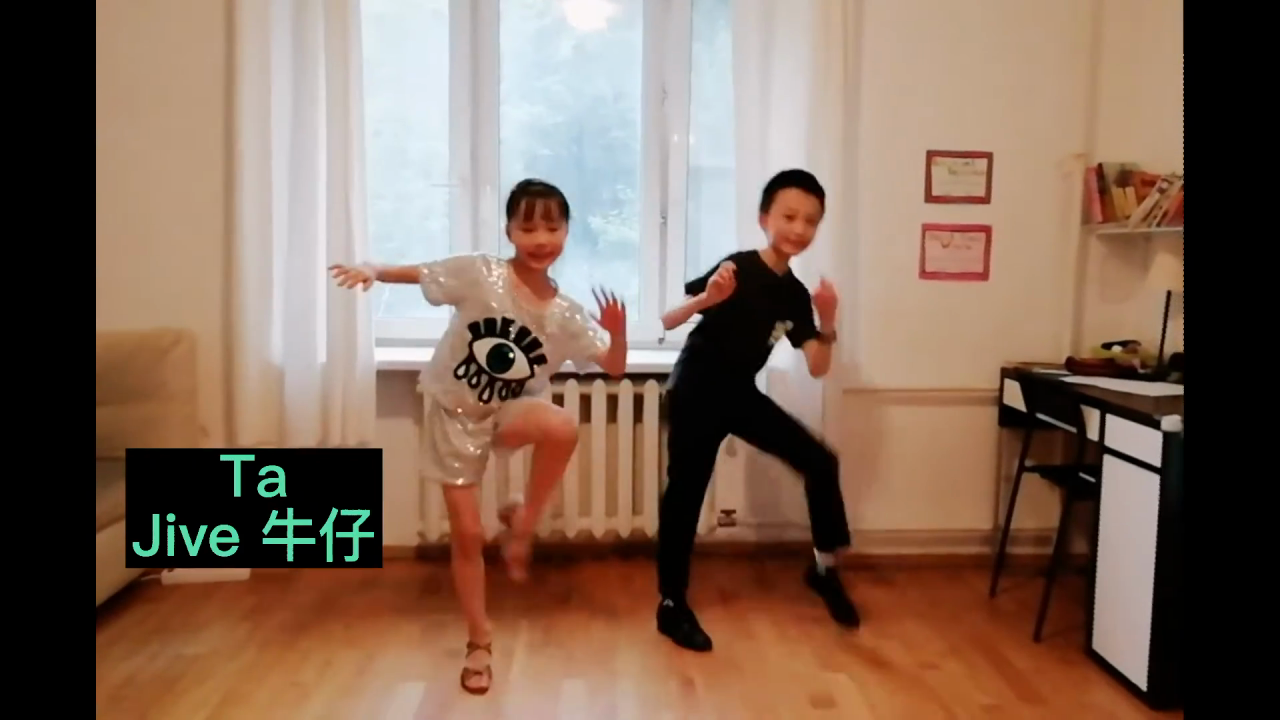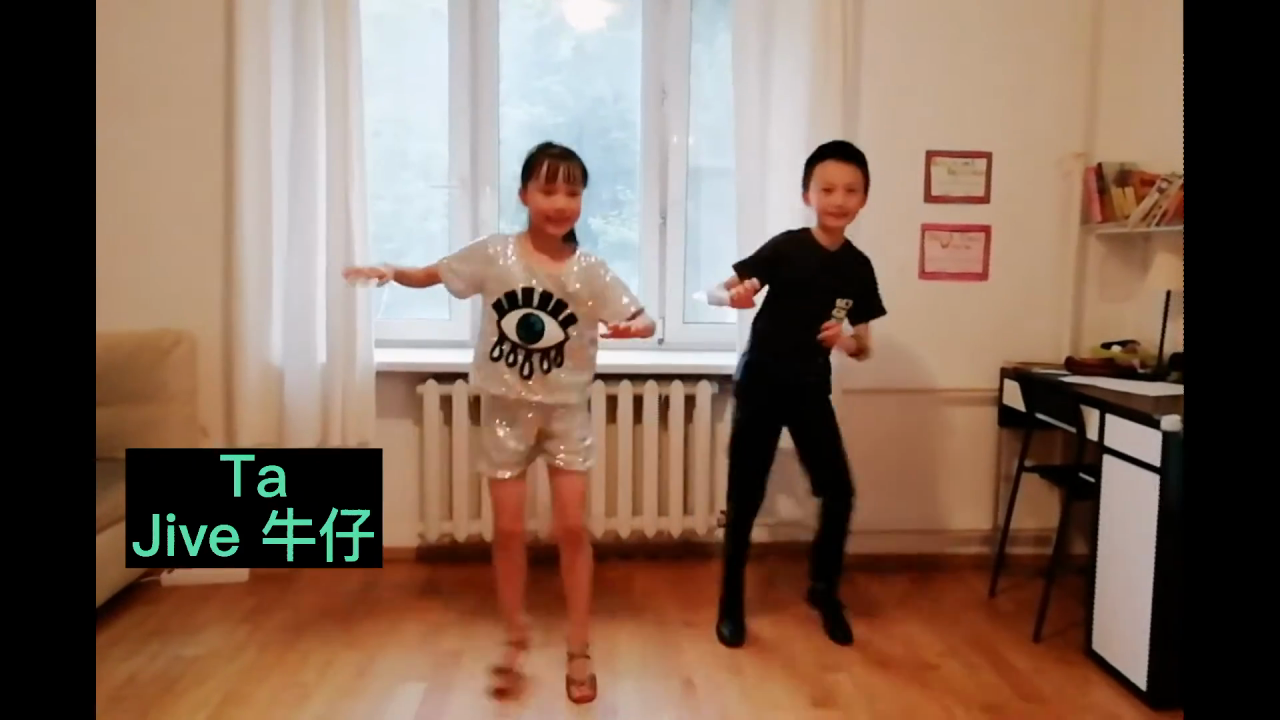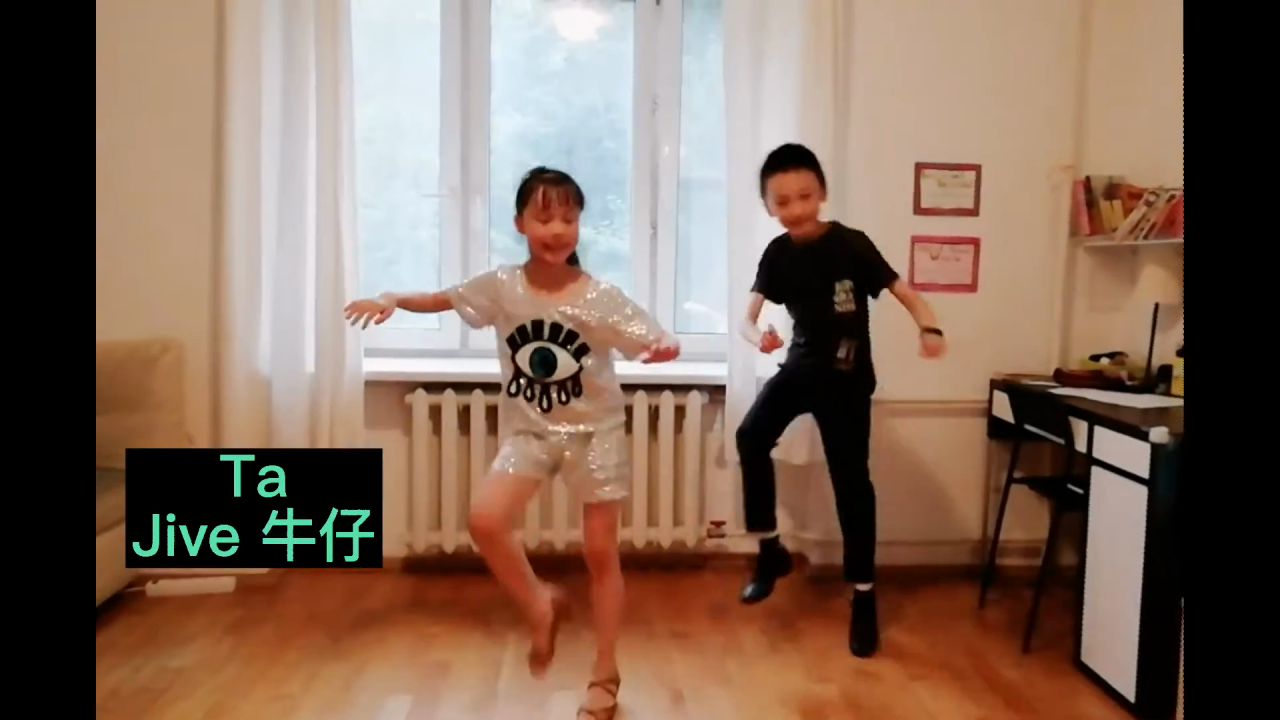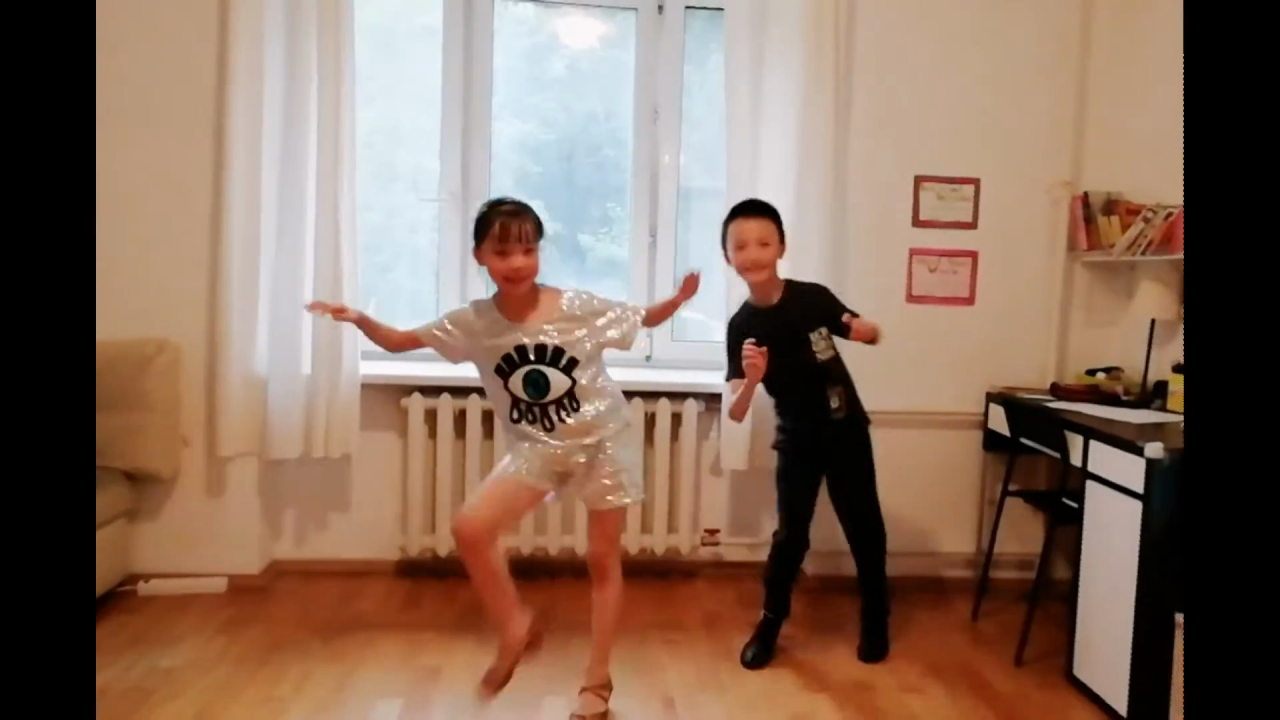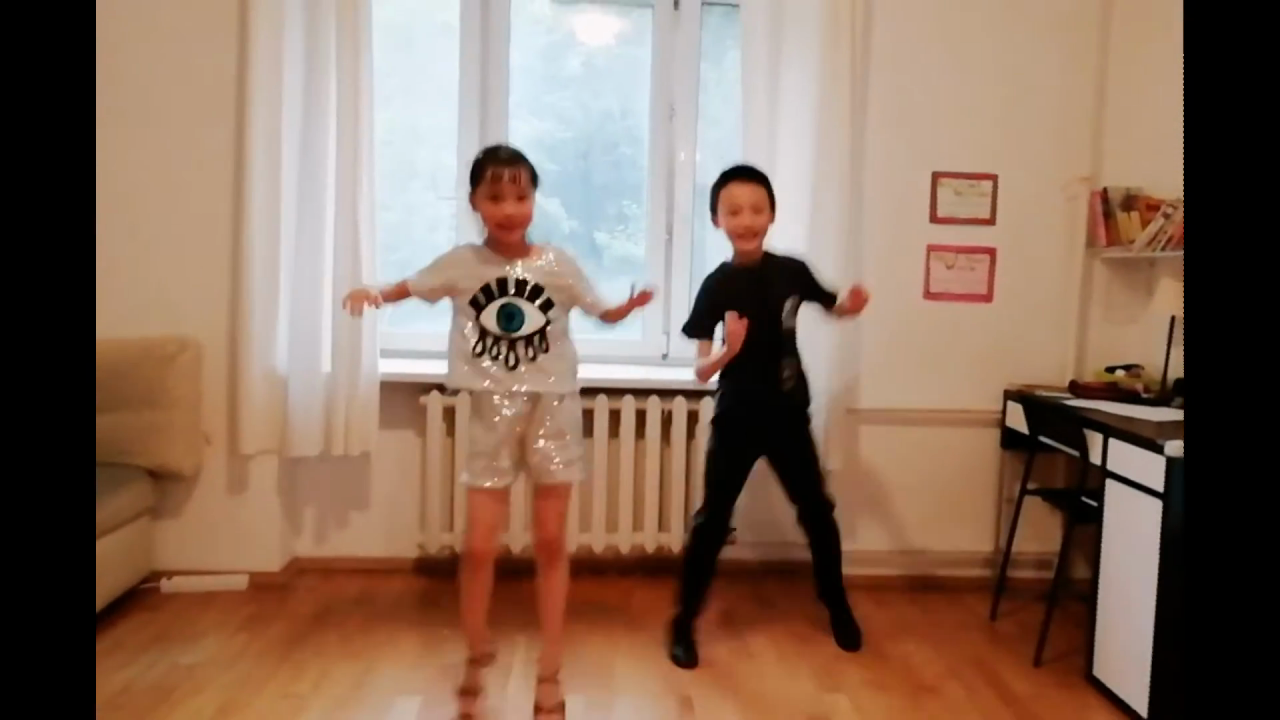
dt=0.3s
person 1, frame 1
left shoulder: (566, 313)
right shoulder: (477, 273)
left elbow: (614, 367)
right elbow: (414, 273)
left wrist: (618, 333)
right wrist: (370, 271)
left hip: (510, 412)
right hip: (455, 415)
left knee: (562, 429)
right knee: (467, 535)
left ankle: (522, 522)
right ankle: (479, 643)
person 1, frame 2
left shoulder: (592, 272)
right shoulder: (494, 254)
left elbow: (644, 322)
right elbow: (430, 275)
left wrist: (630, 328)
right wrist: (388, 270)
left hip: (565, 409)
right hip: (505, 407)
left knee: (572, 528)
right knee: (510, 531)
left ankle: (579, 650)
right ankle: (514, 641)
person 1, frame 3
left shoulder: (603, 298)
right shoulder: (500, 286)
left elbow: (658, 341)
right elbow: (439, 300)
left wrist: (663, 350)
right wrist: (394, 300)
left hip: (593, 430)
right hip: (530, 430)
left knee: (601, 553)
right knee: (485, 524)
left ankle: (605, 675)
right ankle: (542, 608)
person 1, frame 4
left shoulder: (580, 308)
right shoulder: (473, 322)
left elbow: (646, 318)
right elbow: (399, 341)
left wrist: (677, 299)
right wrist: (358, 318)
left hip: (600, 441)
right hip: (535, 447)
left knee: (603, 562)
right knee: (468, 530)
right ankle: (516, 628)
person 1, frame 5
left shoulder: (558, 264)
right shoulder: (461, 262)
left elbow: (603, 313)
right elbow: (403, 290)
left wrist: (631, 307)
right wrist: (372, 294)
left hip: (551, 409)
right hip: (492, 411)
left knee: (550, 544)
right knee: (480, 545)
right ankle: (477, 656)
person 2, frame 1
left shoulder: (796, 295)
right shoulder: (737, 269)
left elbow: (822, 359)
right elbow: (669, 319)
left wrist: (826, 325)
right wrist: (705, 300)
left hip: (742, 395)
right hip: (695, 393)
left knee: (819, 463)
right knee: (683, 497)
left ankle: (825, 566)
right ankle: (673, 605)
person 2, frame 2
left shoulder: (859, 269)
right shoulder: (785, 249)
left elbow: (864, 346)
right elbow: (716, 292)
left wrist: (851, 339)
right wrist: (735, 295)
left hip: (811, 389)
right hip: (760, 383)
left knee: (838, 488)
right knee: (746, 492)
left ankle: (825, 589)
right ankle: (732, 597)
person 2, frame 3
left shoulder: (850, 244)
right shoulder: (774, 255)
left elbow: (904, 292)
right elbow: (749, 320)
left wrist: (931, 328)
right wrist: (760, 335)
left hip: (849, 379)
right hip: (800, 366)
left knee: (851, 485)
right knee: (752, 436)
left ankle: (862, 593)
right ankle: (769, 551)
person 2, frame 4
left shoulder: (813, 298)
right shoulder: (741, 326)
left elbow: (867, 333)
right elbow: (736, 413)
left wrist: (865, 330)
right wrist: (750, 380)
left hip: (846, 430)
right hip: (797, 435)
left knee: (865, 528)
right knee: (792, 532)
left ankle: (875, 619)
right ankle: (771, 621)
person 2, frame 5
left shoulder: (791, 270)
right shoulder: (717, 286)
left elbow: (833, 307)
right elbow: (701, 366)
left wrist: (851, 306)
right wrist: (726, 350)
left hip: (788, 412)
right hip: (737, 416)
left knee: (817, 510)
right knee: (712, 517)
left ankle: (836, 604)
right ankle: (684, 618)
